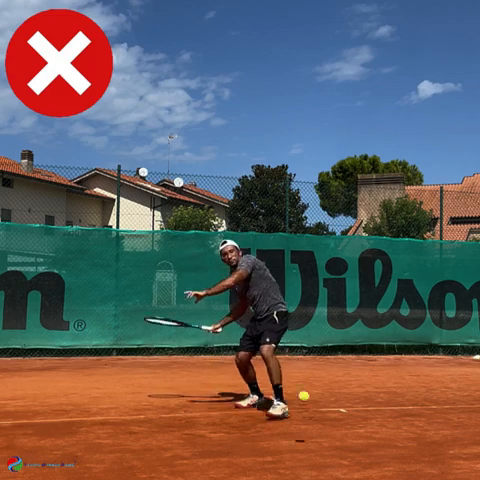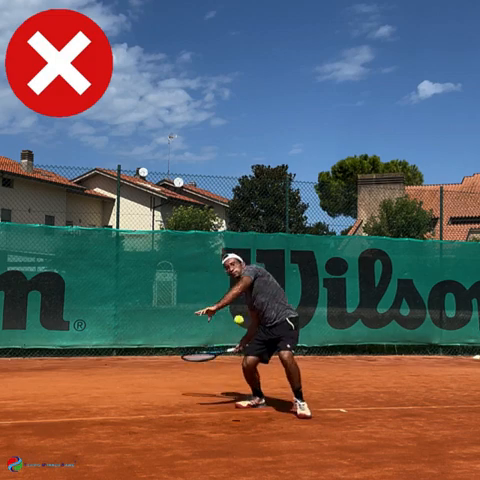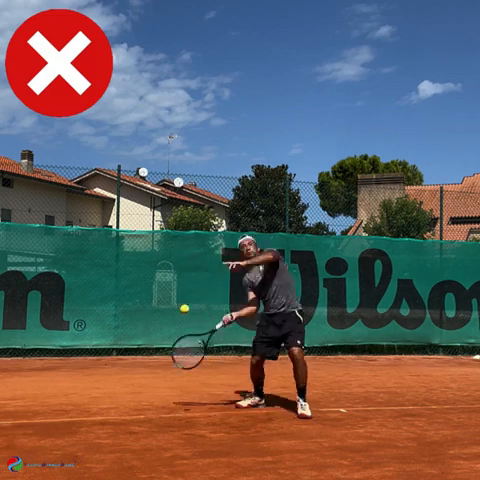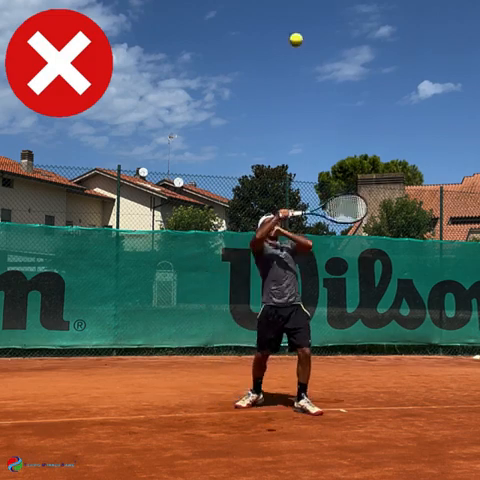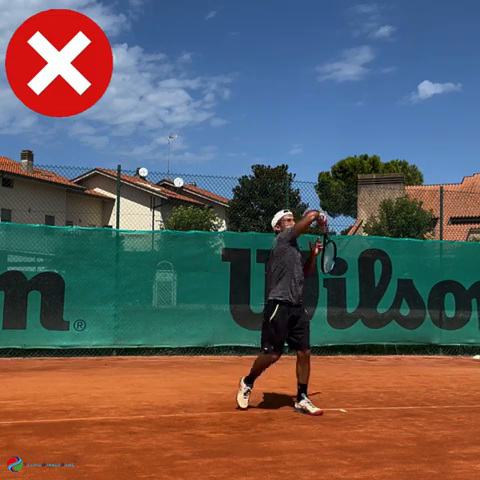
dt=0.2s
person 1, frame 1
left shoulder: (249, 261)
right shoulder: (238, 281)
left elbow: (230, 282)
right elbow: (241, 308)
left wrist: (204, 293)
right wrist: (222, 323)
left hip: (276, 314)
right hip: (259, 318)
left knee: (266, 351)
right knee: (241, 358)
left ankle: (279, 402)
right ankle: (256, 395)
person 1, frame 2
left shoulder: (253, 269)
right shoulder: (247, 293)
left elbow: (237, 290)
right elbow: (256, 321)
left wrist: (216, 307)
right wrist: (244, 342)
left hip: (286, 321)
right hip: (267, 326)
left knee: (286, 356)
right knee: (248, 363)
left ankle: (300, 401)
right ankle: (258, 397)
person 1, frame 3
left shoulder: (270, 255)
right shoulder: (249, 278)
left elbow: (269, 257)
right elbow: (252, 307)
left wrist: (245, 263)
right wrist: (235, 315)
left hip: (291, 314)
right hip: (269, 319)
left knee: (296, 352)
right knee: (256, 360)
left ankle: (302, 401)
right ankle: (258, 396)
person 1, frame 4
left shoulder: (289, 247)
right shoulder: (259, 249)
left elbow: (308, 245)
right elbow: (258, 237)
left wrist: (283, 230)
right wrist: (277, 217)
left hip: (295, 308)
right hip: (271, 309)
left knee: (304, 352)
right knee: (262, 354)
left ankle: (301, 399)
right ankle: (256, 393)
person 1, frame 5
left shoulder: (293, 247)
right shoulder: (283, 240)
left elbow: (304, 273)
right elbow: (309, 217)
left wrist: (314, 252)
right wrist: (319, 215)
left hip: (297, 307)
right hip: (279, 305)
left knee: (304, 353)
right knee: (272, 354)
left ankle: (302, 399)
right ankle: (247, 382)
